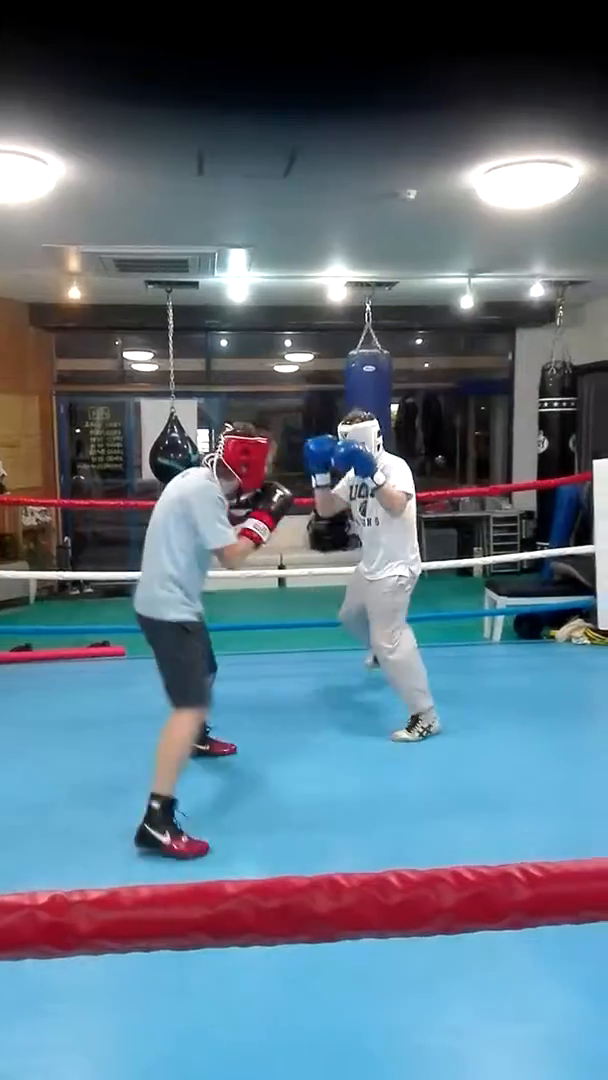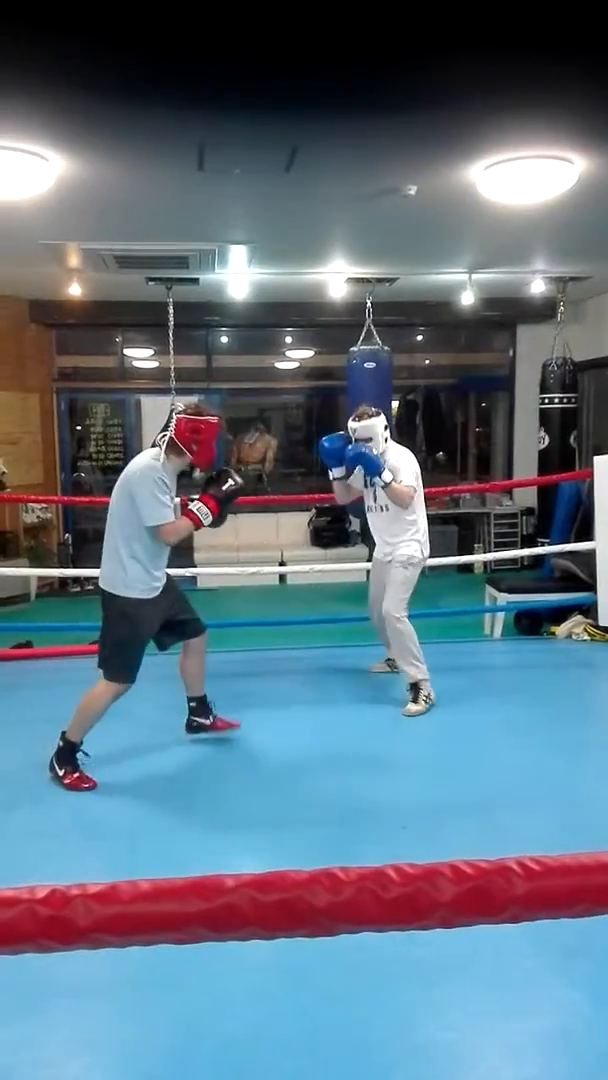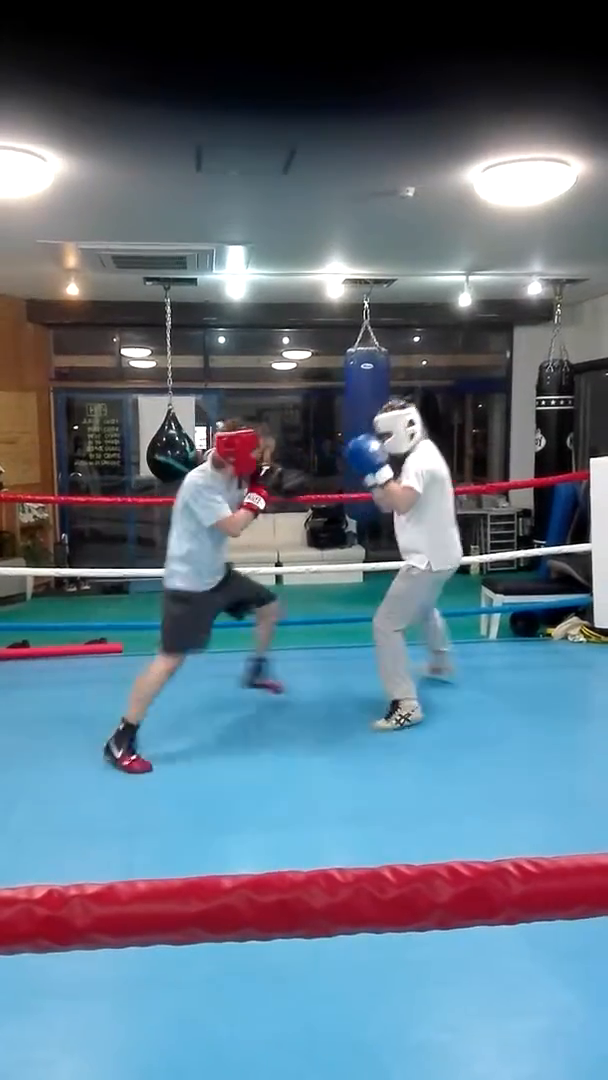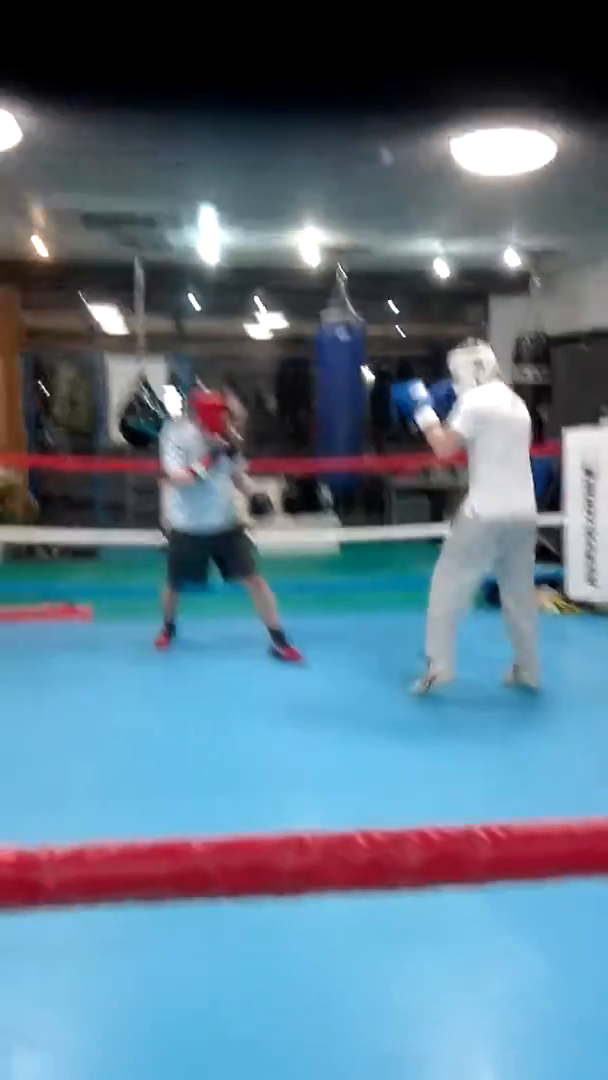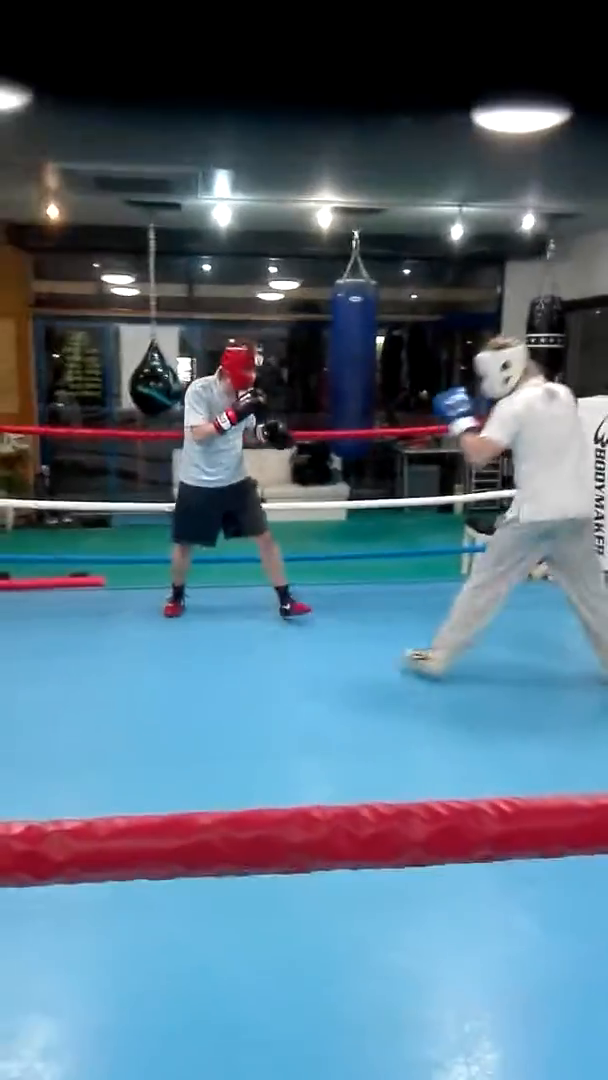
dt=0.5s
person 1, frame 1
left shoulder: (196, 479)
right shoulder: (203, 490)
right elbow: (231, 556)
left wrist: (248, 510)
right wrist: (264, 515)
left hip: (176, 604)
right hip: (168, 611)
left knee: (204, 671)
right knee: (189, 707)
left ankle: (199, 738)
right ankle: (158, 817)
person 1, frame 2
left shoulder: (163, 465)
right shoulder: (148, 471)
right elbow: (168, 534)
left wrist: (206, 501)
right wrist: (210, 503)
left hip: (153, 581)
right hip: (129, 590)
left knee: (195, 638)
right knee: (117, 680)
left ankle: (199, 713)
right ankle: (64, 756)
person 1, frame 3
left shoulder: (227, 474)
right shoulder: (199, 481)
right elbow: (233, 526)
right wrist: (260, 492)
left hip: (215, 573)
right hip: (189, 581)
left knee: (268, 607)
right knee: (172, 658)
left ankle: (256, 669)
right ankle: (122, 739)
person 1, frame 4
left shoulder: (228, 435)
right shoulder: (176, 434)
right elbow: (177, 480)
left wrist: (253, 493)
right wrist: (210, 458)
left hip: (224, 523)
right hip: (186, 526)
left knee: (255, 580)
right knee: (174, 587)
left ankle: (279, 641)
right ankle: (168, 628)
person 1, frame 5
left shoulder: (244, 392)
right shoulder: (200, 390)
right elbow: (200, 435)
left wrist: (266, 432)
right wrist: (233, 412)
left hip: (235, 481)
right hip: (198, 484)
left knee: (265, 537)
right knee: (184, 543)
left ankle: (286, 600)
right ankle: (177, 595)
person 2, frame 1
left shoulder: (394, 467)
right shoulder: (353, 471)
left elbow: (399, 507)
right elbow: (326, 510)
left wrist: (373, 474)
right wrist: (320, 473)
left hip: (395, 570)
right hip: (369, 567)
left knee: (390, 640)
right knee: (351, 618)
left ankle: (423, 714)
right ankle: (384, 653)
person 2, frame 2
left shoulder: (401, 457)
right shoulder: (366, 462)
left elbow: (406, 499)
right elbow: (343, 497)
left wrist: (379, 472)
right wrist: (336, 465)
left hip: (408, 550)
right hip: (384, 551)
left knee: (393, 612)
right knee: (378, 610)
left ankle: (421, 685)
right ankle: (396, 657)
person 2, frame 3
left shoulder: (420, 460)
right shoulder: (420, 457)
left elbow: (399, 504)
right elbow: (391, 503)
left wrist: (376, 469)
right wrist: (373, 470)
left hip: (426, 560)
right hip: (441, 556)
left knee: (386, 626)
right knee: (424, 612)
left ankle: (405, 706)
right ankle: (440, 662)
person 2, frame 4
left shoulder: (476, 401)
right shoulder: (515, 404)
left elbow: (445, 447)
left wrist: (423, 411)
right wrist: (447, 411)
left hip: (486, 513)
right hip: (522, 514)
left knee: (449, 584)
right knee: (519, 593)
left ankle: (438, 664)
right ankle: (526, 669)
person 2, frame 5
left shoulder: (513, 406)
right shoulder: (564, 395)
left elbow: (480, 455)
left wrist: (461, 419)
left hip: (534, 516)
right hip: (578, 514)
left knee: (485, 582)
left ankle: (438, 655)
